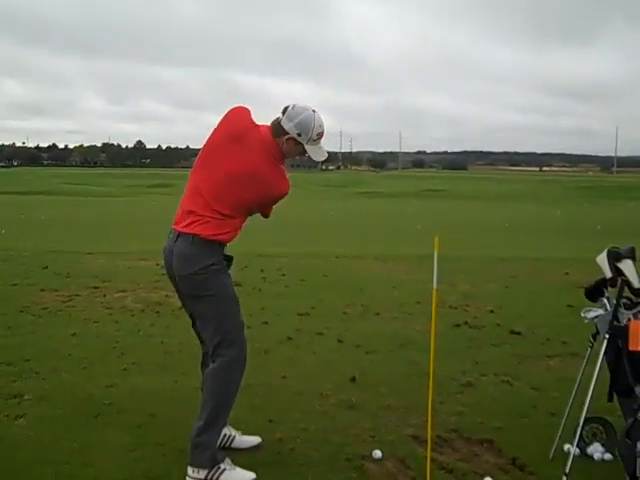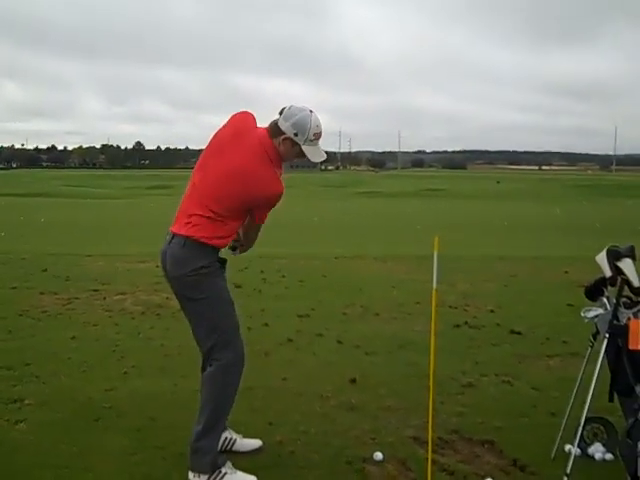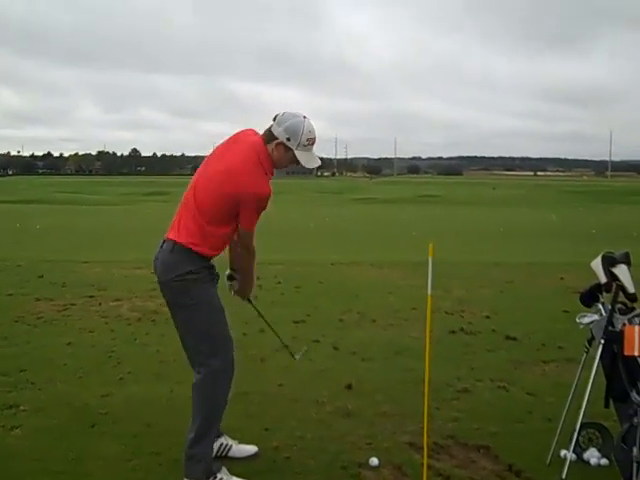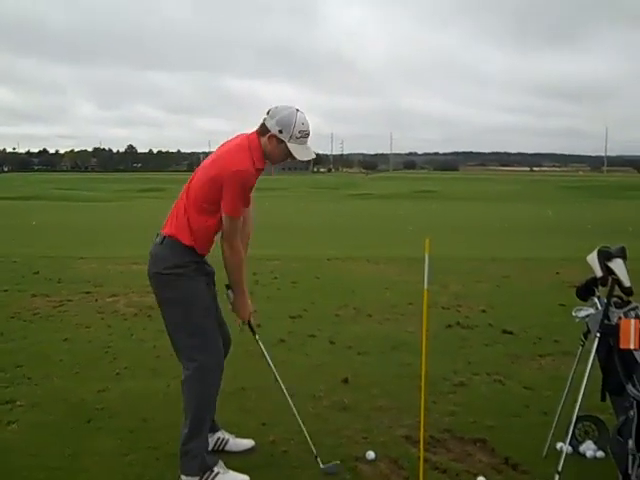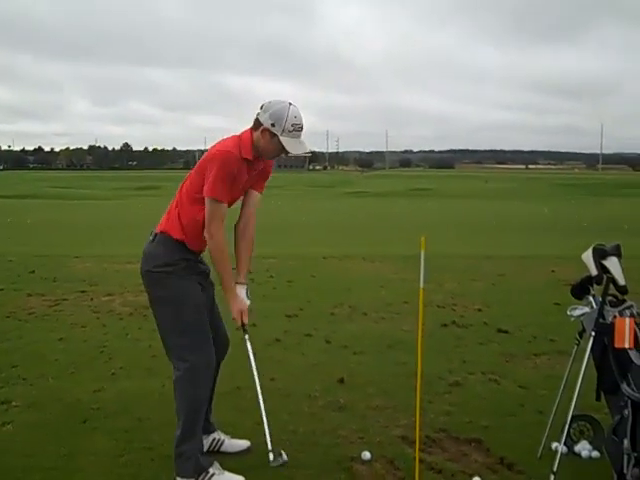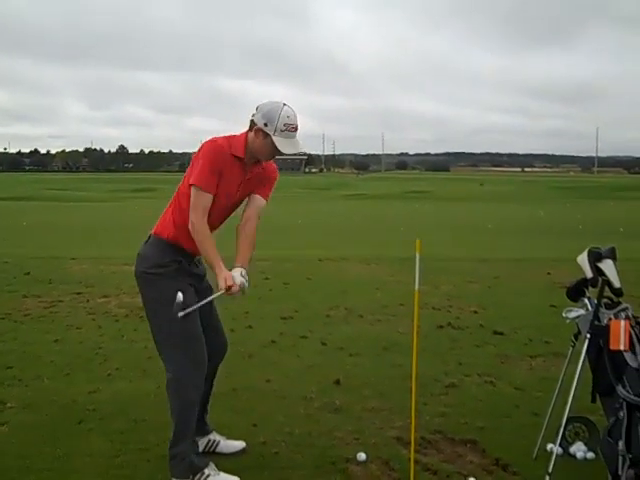
dt=0.1s
person 1, frame 1
left shoulder: (238, 117)
right shoulder: (278, 183)
left hip: (178, 247)
right hip: (202, 257)
left knee: (218, 344)
right knee: (231, 353)
left ankle: (213, 427)
person 1, frame 2
left shoulder: (241, 123)
right shoulder: (270, 186)
right elbow: (249, 234)
right wrist: (240, 245)
left hip: (175, 249)
right hip: (197, 259)
left knee: (216, 347)
right knee: (227, 356)
left ankle: (213, 431)
person 1, frame 3
left shoulder: (246, 138)
right shoulder: (257, 185)
right elbow: (244, 246)
left wrist: (236, 273)
right wrist: (246, 282)
left hip: (183, 260)
right hip: (186, 267)
left knee: (216, 352)
right knee: (216, 363)
left ankle: (209, 436)
person 1, frame 4
left shoulder: (246, 142)
right shoulder: (240, 170)
left elbow: (243, 223)
right elbow: (232, 240)
left wrist: (238, 286)
right wrist: (241, 297)
left hip: (182, 256)
right hip: (176, 261)
left knee: (217, 345)
right knee: (204, 358)
left ankle: (205, 431)
person 1, frame 5
left shoulder: (263, 164)
right shoulder: (225, 155)
left elbow: (247, 220)
right elbow: (213, 231)
left wrist: (243, 283)
right wrist: (232, 293)
left hip: (192, 259)
right hip: (168, 259)
left knee: (216, 346)
right knee: (195, 358)
left ankle: (202, 432)
person 1, frame 6
left shoulder: (267, 173)
right shoulder: (215, 150)
left elbow: (249, 222)
right elbow: (196, 219)
left wrist: (240, 270)
right wrist: (219, 270)
left hip: (189, 261)
right hip: (162, 261)
left knee: (214, 348)
right knee: (187, 360)
left ankle: (197, 433)
